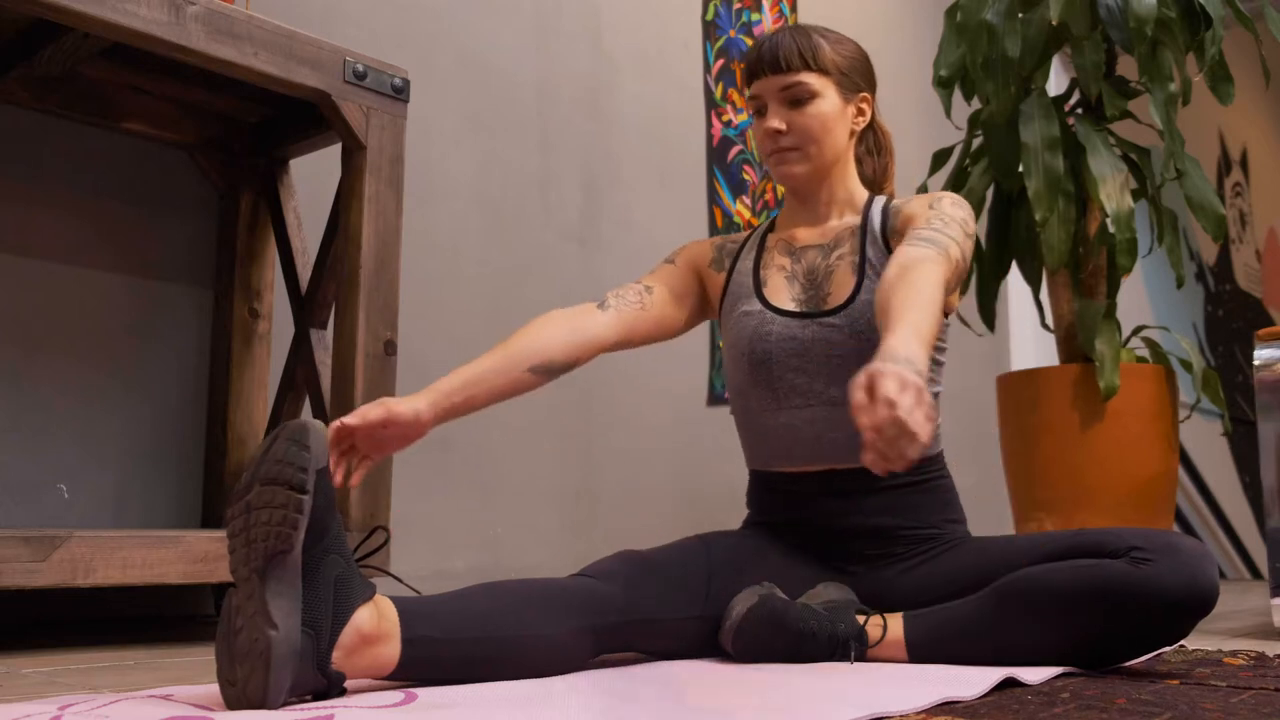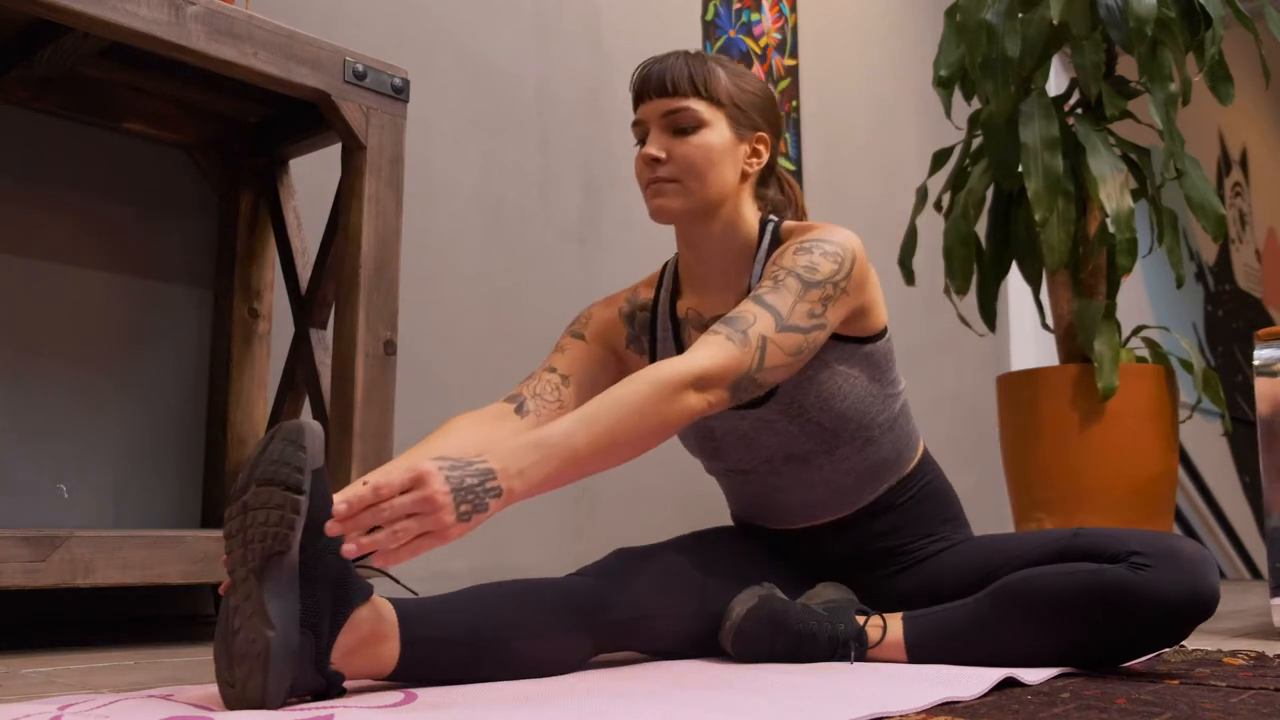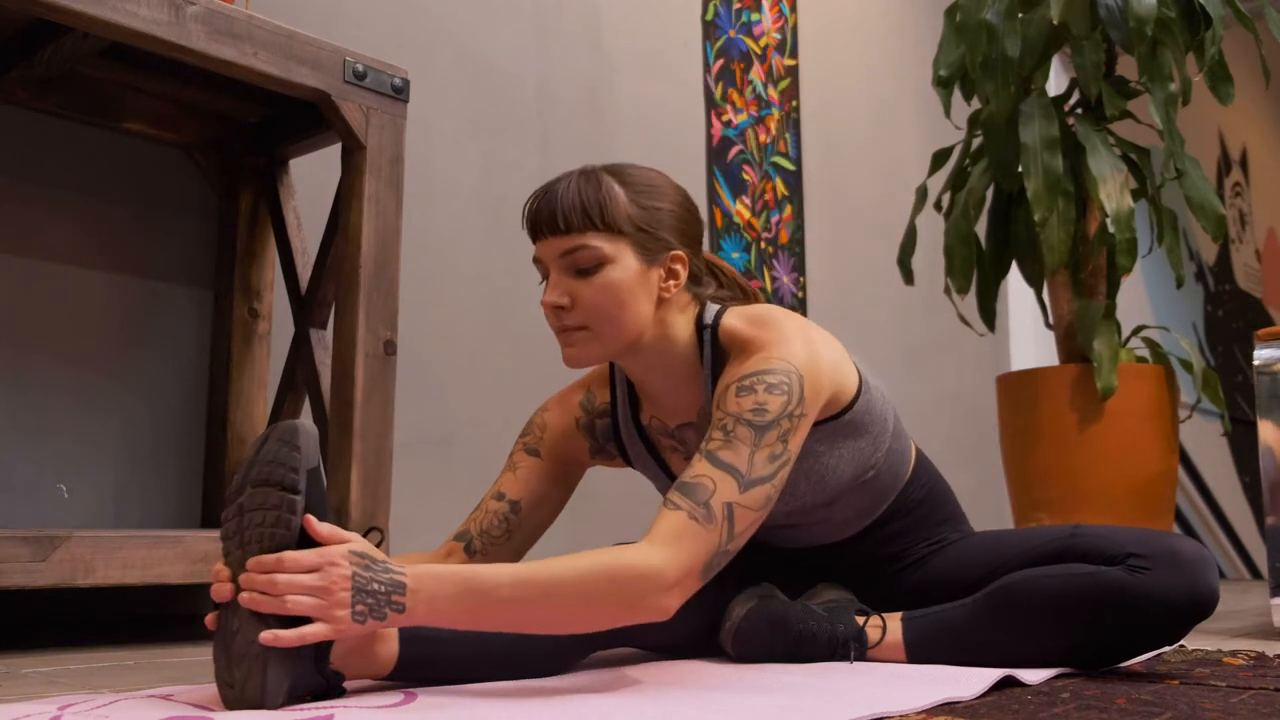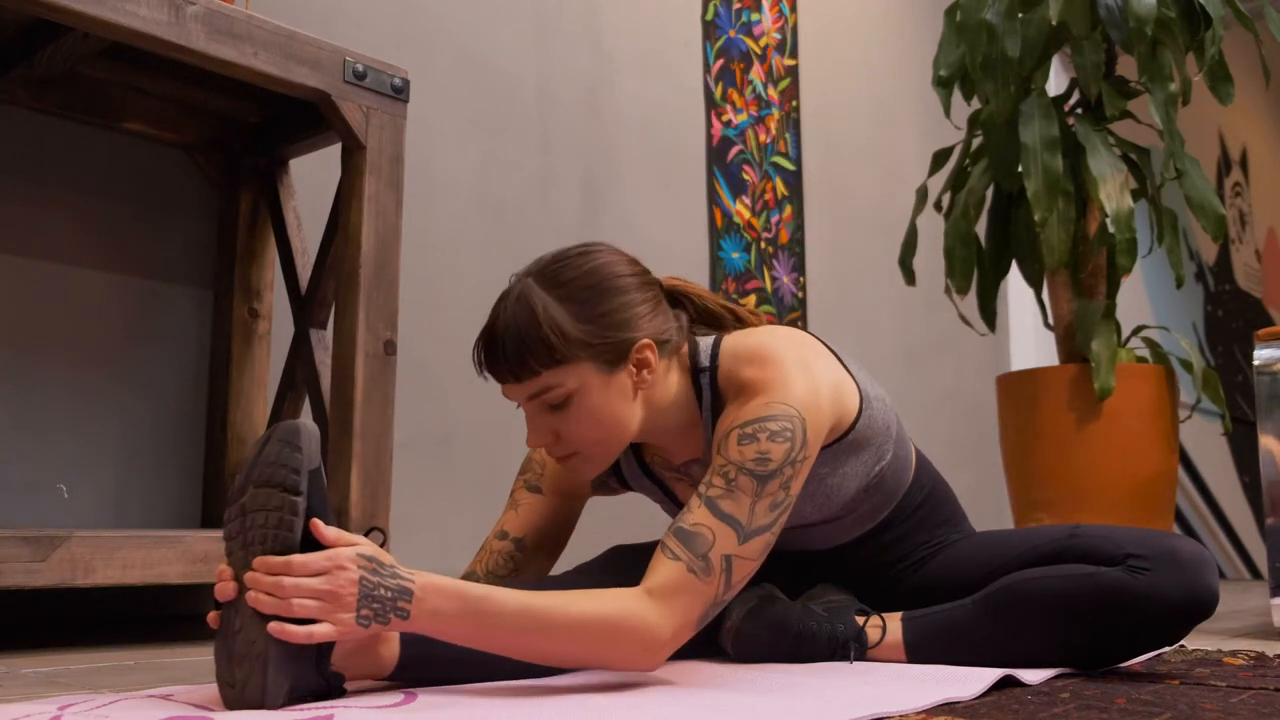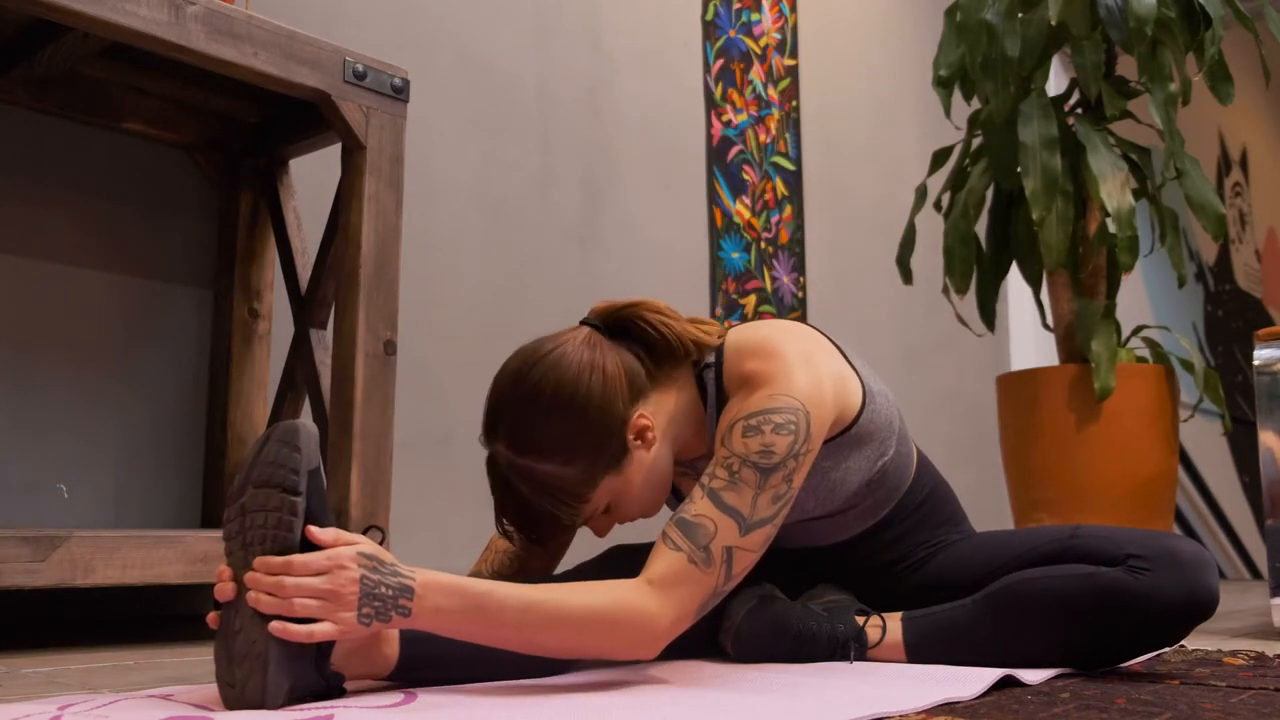
dt=1s
person 1, frame 1
left shoulder: (935, 218)
right shoulder: (716, 263)
left elbow: (910, 281)
right elbow: (584, 326)
left wrist: (899, 364)
right wrist: (424, 406)
left hip: (917, 545)
right hip: (778, 547)
left knee: (1182, 573)
right knee: (613, 591)
left ankle: (861, 638)
right ankle: (349, 628)
person 1, frame 2
left shoulder: (827, 256)
right shoulder: (625, 318)
left elbow: (700, 381)
right elbow: (508, 415)
left wrist: (491, 482)
right wrist: (368, 496)
left hip: (914, 555)
right hip: (776, 563)
left knee: (1178, 577)
right knee: (614, 591)
person 1, frame 3
left shoulder: (776, 355)
right shoulder: (582, 417)
left elbow: (665, 575)
right elbow: (468, 558)
left wrist: (406, 591)
right wrist: (374, 598)
left hip: (914, 562)
right hip: (779, 581)
left knee: (1179, 577)
right knee: (602, 589)
person 1, frame 4
left shoulder: (777, 384)
right shoulder: (579, 441)
left elbow: (659, 625)
right elbow: (493, 590)
left wrist: (411, 595)
right wrist: (372, 632)
left hip: (914, 566)
right hip: (779, 589)
left knee: (1179, 577)
right knee: (618, 574)
person 1, frame 5
left shoulder: (780, 382)
right shoulder: (598, 432)
left elbow: (655, 620)
right elbow: (499, 587)
left wrist: (410, 592)
left hip: (912, 564)
right hip: (778, 589)
left knee: (1179, 579)
right knee: (617, 589)
